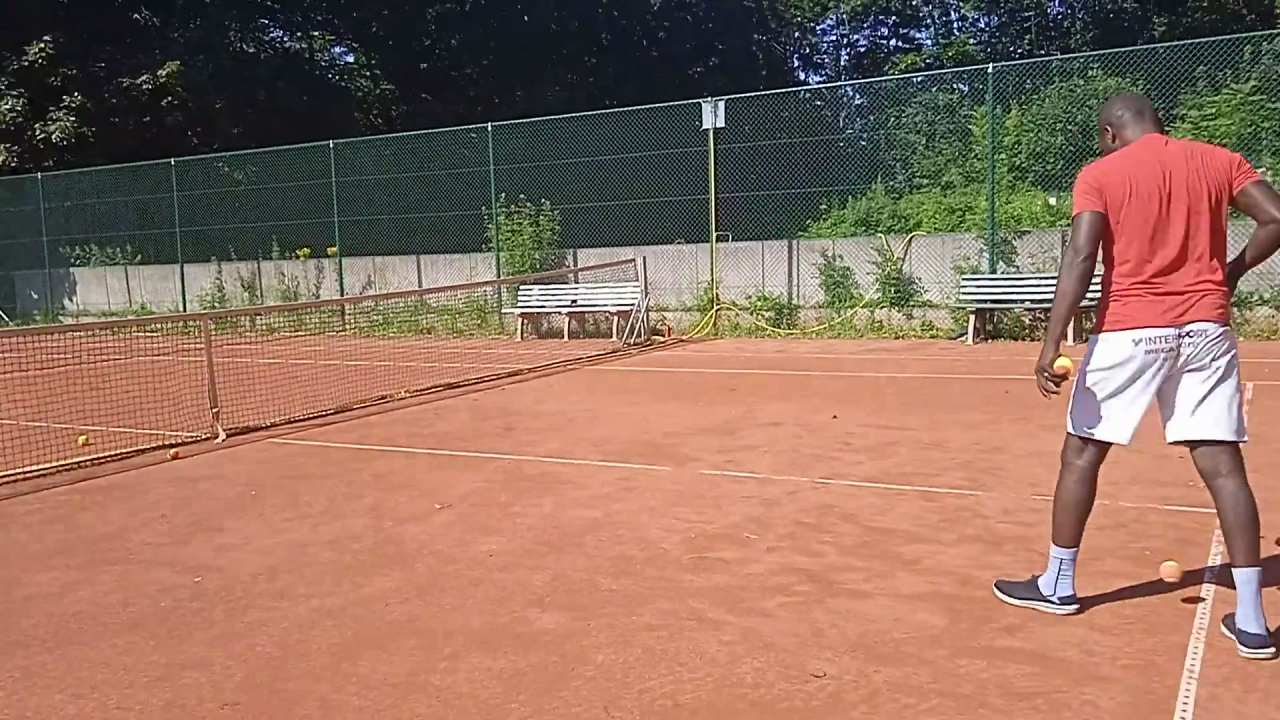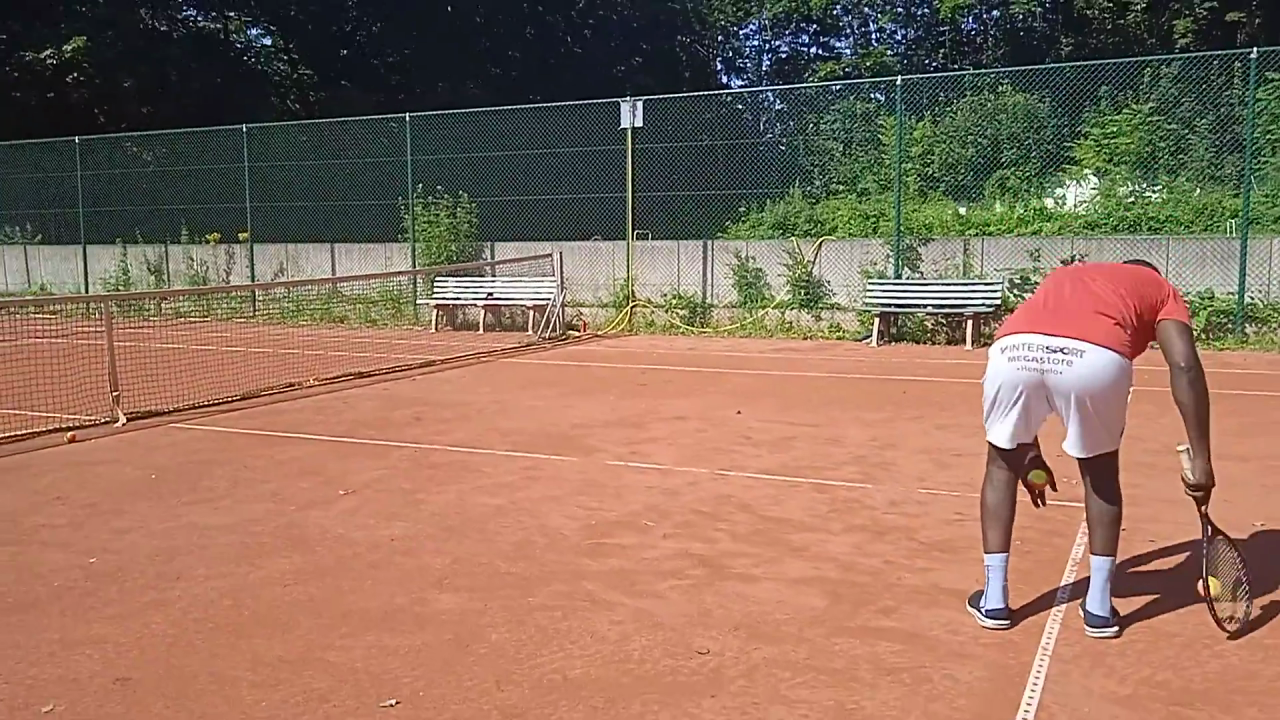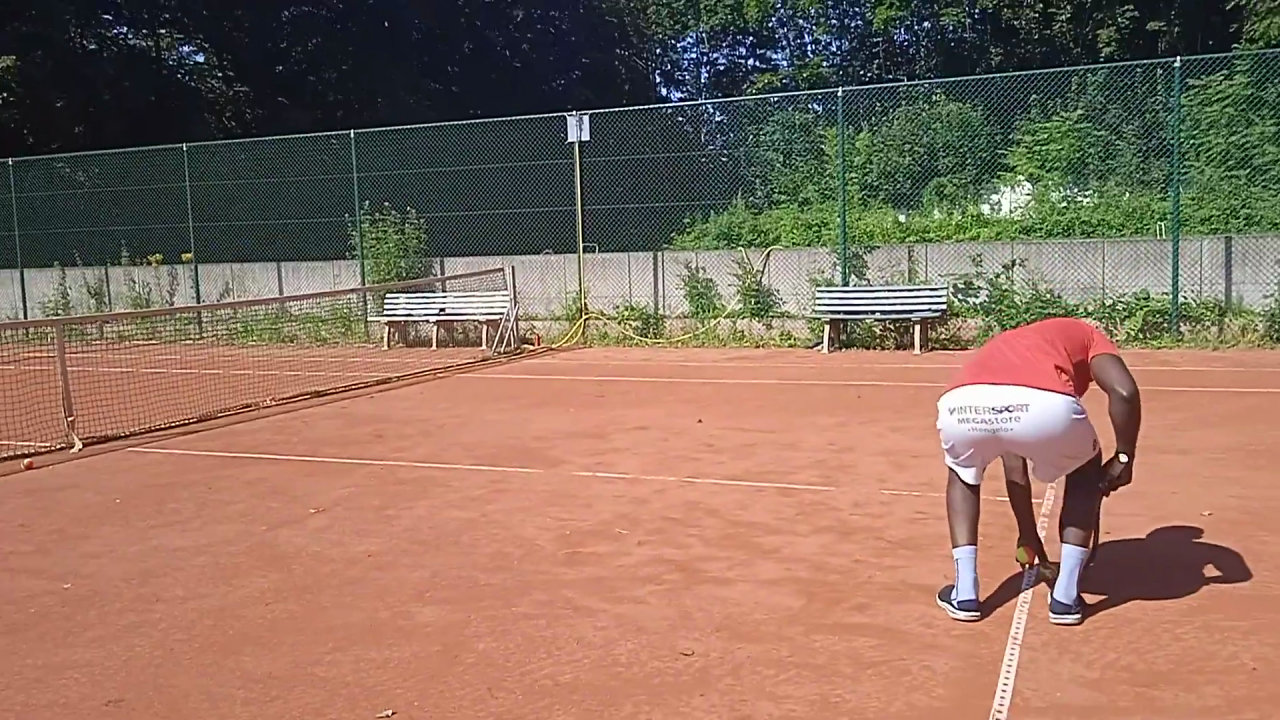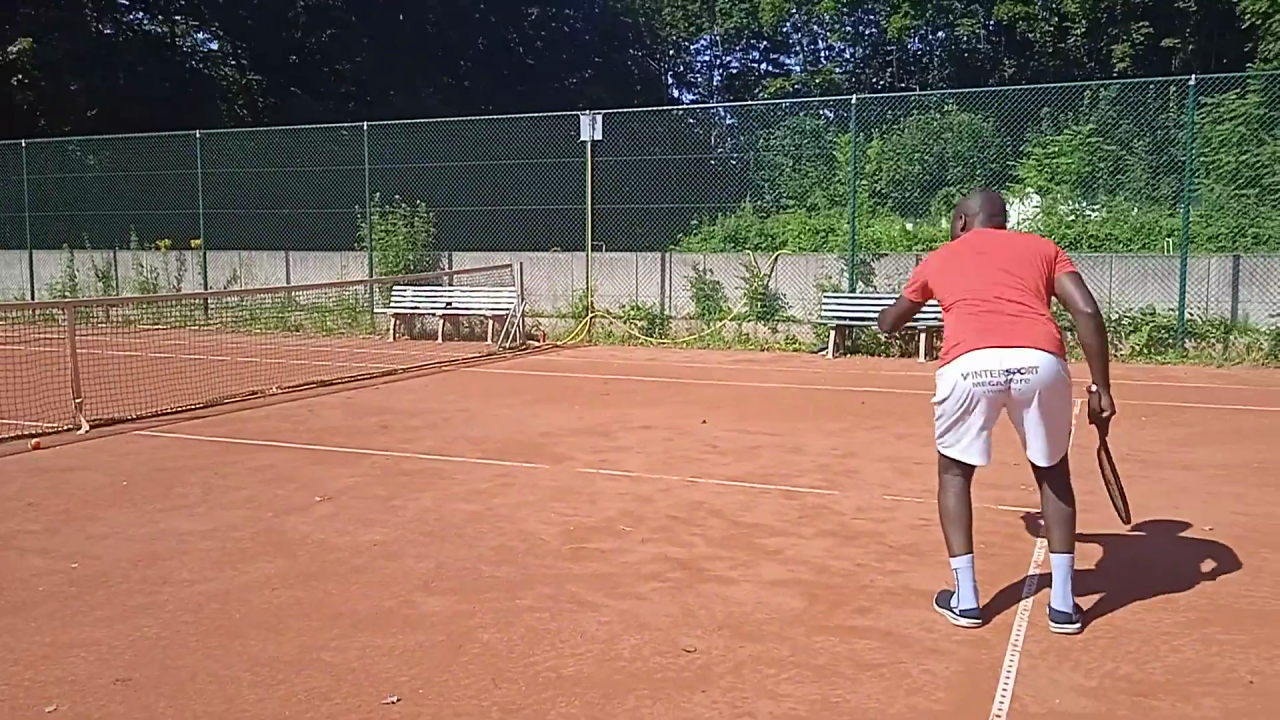
dt=0.7s
person 1, frame 1
left shoulder: (1099, 175)
right shoulder: (1220, 161)
left elbow: (1080, 263)
left wrist: (1051, 341)
right wrist: (1231, 272)
left hip: (1129, 331)
right hip: (1207, 329)
left knee: (1081, 452)
right knee: (1222, 465)
left ankle: (1057, 583)
person 1, frame 2
left shoulder: (1062, 276)
right shoulder: (1160, 289)
right elbow: (1184, 366)
left wrist: (1032, 452)
right wrist: (1201, 458)
left hip: (1015, 347)
right hip: (1098, 357)
left knee: (1003, 464)
right knee: (1100, 469)
left ankle: (994, 598)
right ankle: (1099, 605)
person 1, frame 3
right shoulder: (1084, 333)
left elbow: (1013, 464)
right elbow: (1125, 392)
left wrist: (1028, 531)
right wrist: (1124, 457)
left hip: (961, 404)
right hip: (1045, 406)
left knee: (962, 473)
right knee: (1086, 468)
left ankle: (964, 590)
right ankle: (1065, 595)
person 1, frame 4
left shoulder: (939, 257)
right shoulder: (1041, 247)
left elbow: (890, 321)
right elbow: (1087, 311)
left wrist: (888, 316)
right wrist: (1101, 387)
left hip: (969, 363)
right hip: (1039, 361)
left knee: (954, 471)
right knee: (1052, 472)
left ankle: (964, 597)
right ankle: (1062, 601)
